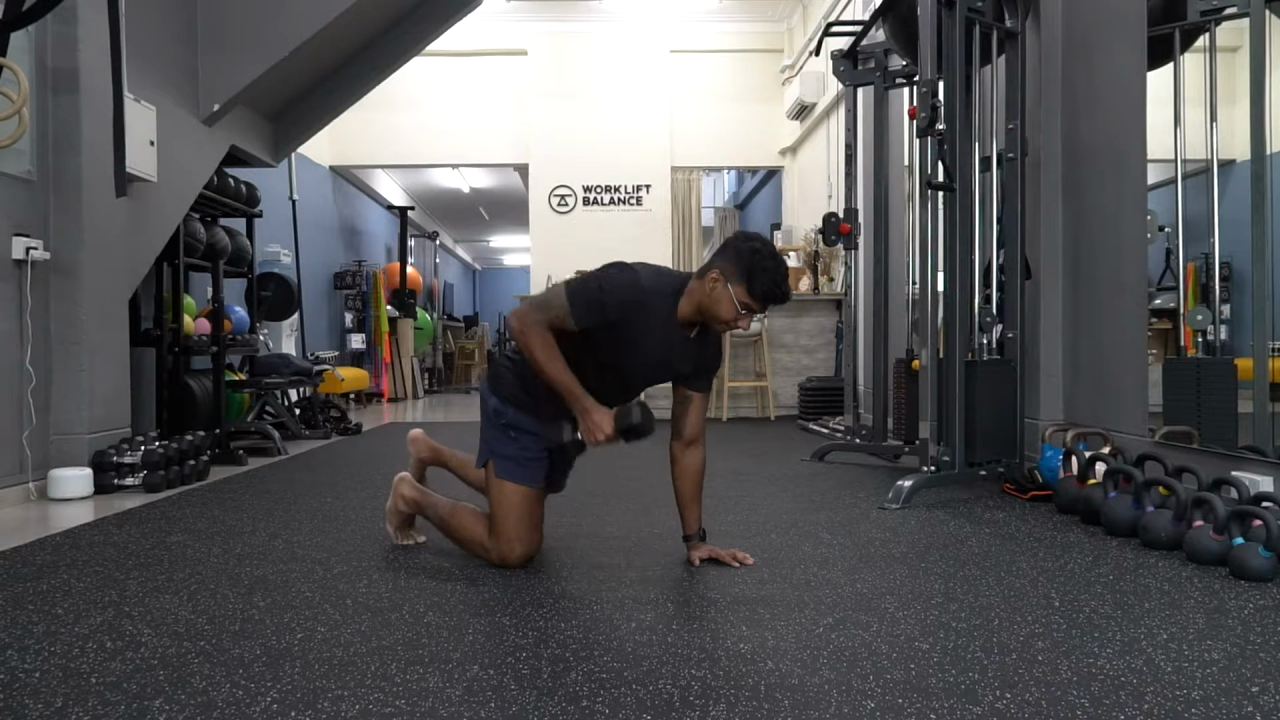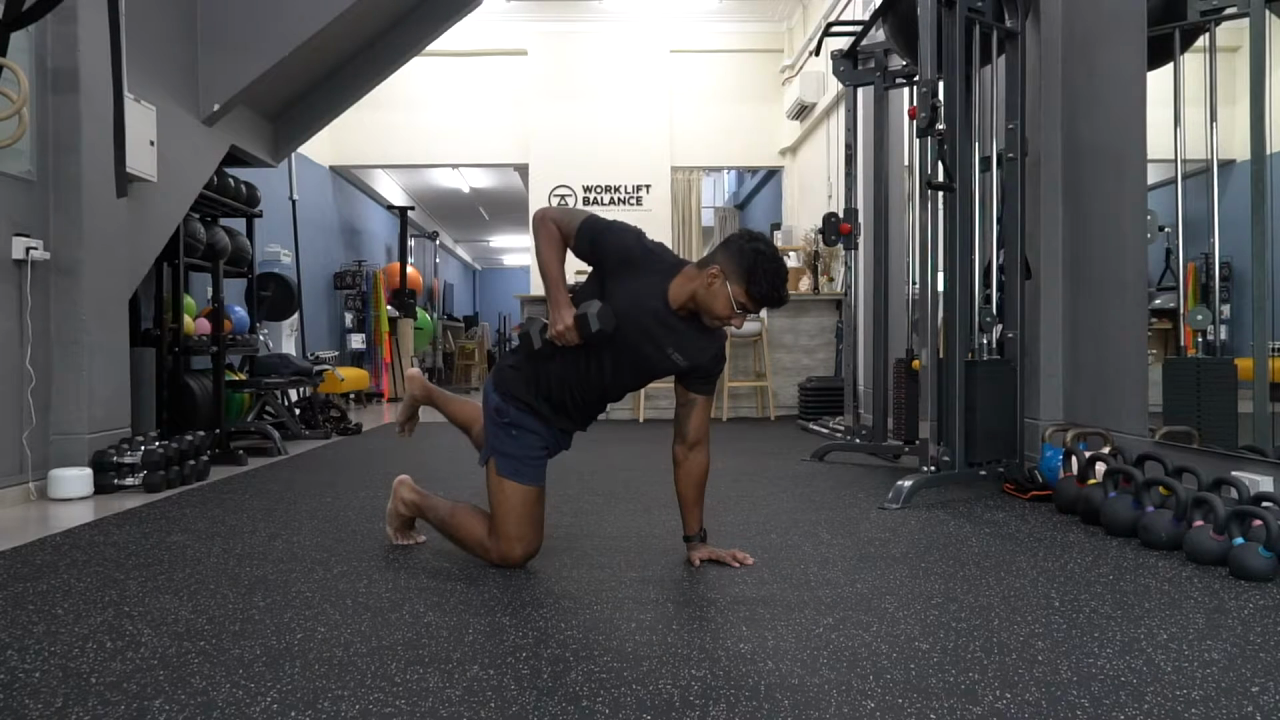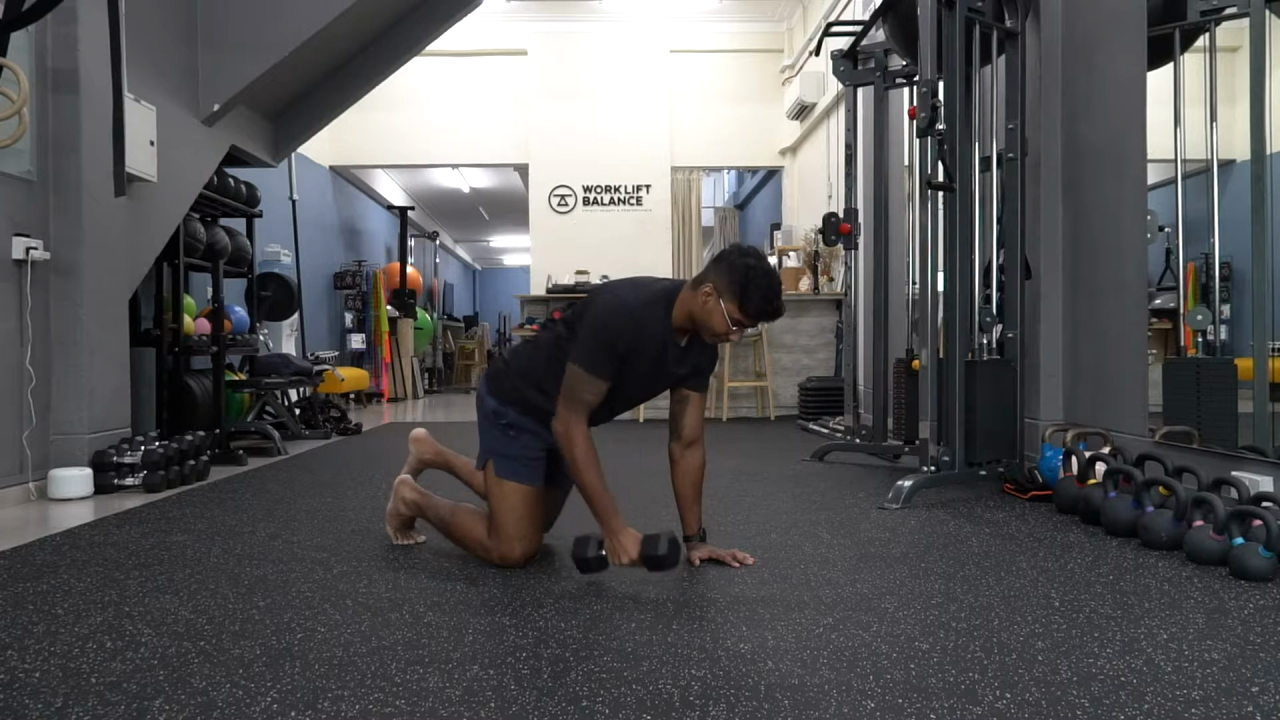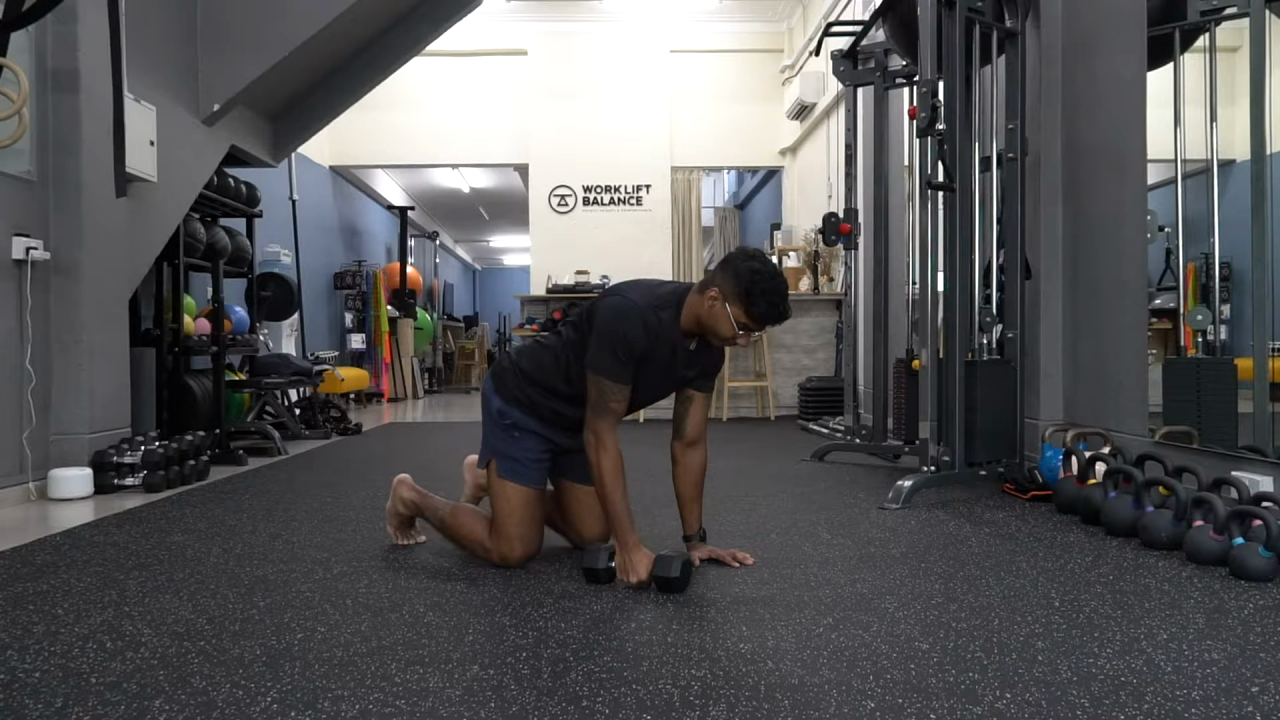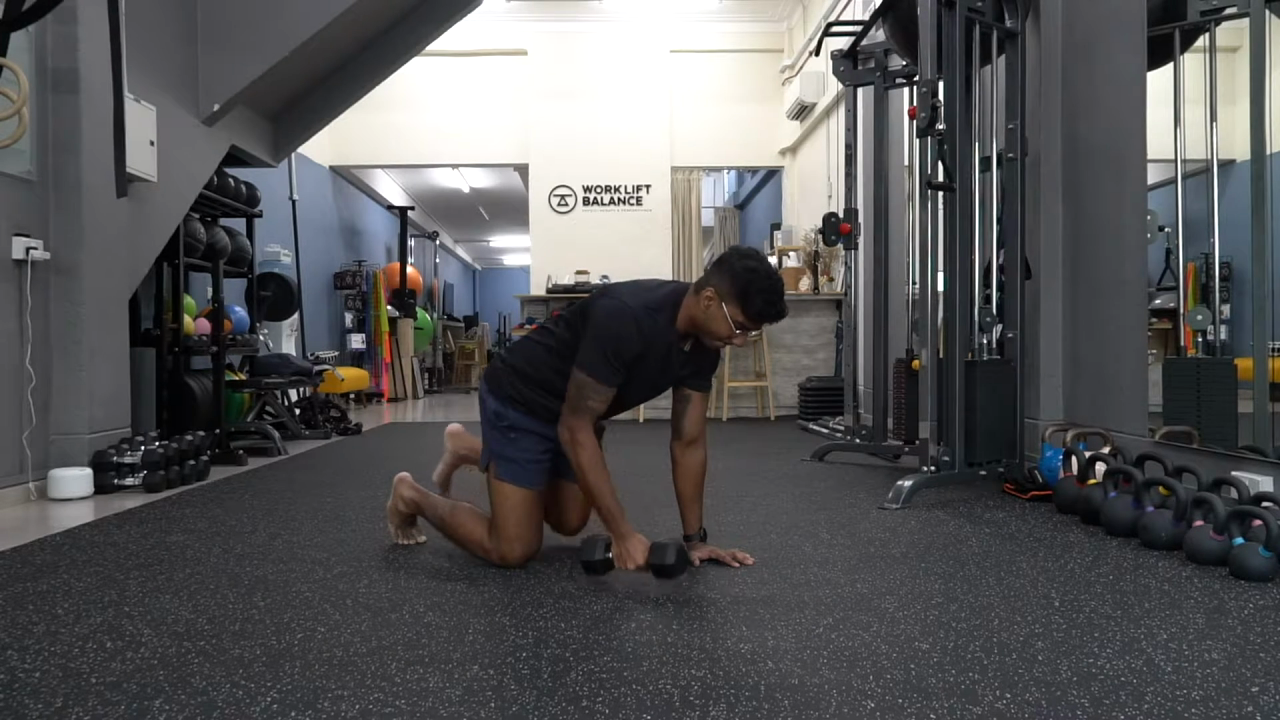
dt=1s
person 1, frame 1
left shoulder: (706, 346)
right shoulder: (633, 290)
left elbow: (687, 442)
right elbow: (524, 321)
left wrist: (694, 539)
right wrist: (585, 407)
left hip: (564, 410)
right hip: (519, 401)
left knee: (526, 507)
right knee: (513, 550)
left ankle: (429, 451)
right ankle: (411, 496)
person 1, frame 2
left shoulder: (707, 348)
right shoulder: (632, 255)
left elbow: (691, 444)
right elbow: (547, 220)
left wrist: (695, 539)
right wrist: (559, 304)
left hip: (571, 415)
right hip: (523, 396)
left knee: (502, 449)
right knee: (512, 550)
left ankle: (424, 390)
right ankle: (413, 499)
person 1, frame 3
left shoulder: (701, 348)
right shoulder: (623, 312)
left elbow: (686, 443)
right elbow: (568, 421)
left wrist: (695, 538)
right wrist: (614, 526)
left hip: (562, 418)
right hip: (516, 403)
left knee: (534, 521)
right knee: (514, 549)
left ankle: (431, 453)
right ankle: (413, 498)
person 1, frame 4
left shoulder: (708, 348)
right shoulder: (630, 316)
left elbow: (689, 442)
right elbow: (601, 434)
left wrist: (695, 539)
right wrist: (629, 545)
left hip: (576, 417)
right hip: (522, 403)
left knee: (591, 536)
right knee: (513, 550)
left ankle: (488, 478)
right ankle: (411, 498)
person 1, frame 5
left shoulder: (703, 345)
right shoulder: (625, 318)
left elbow: (689, 442)
right elbow: (575, 429)
left wrist: (695, 539)
right wrist: (623, 533)
left hip: (575, 410)
right hip: (518, 402)
left knee: (569, 524)
right knee: (513, 550)
left ankle: (469, 447)
right ankle: (411, 497)
